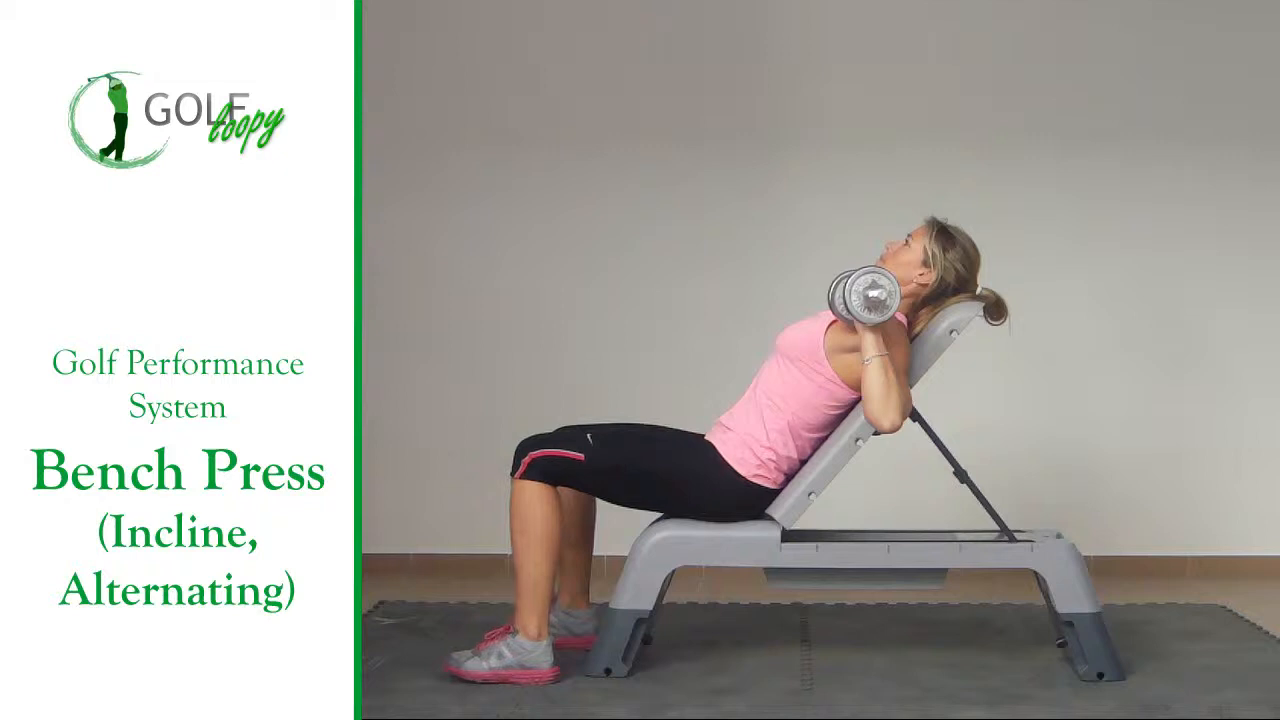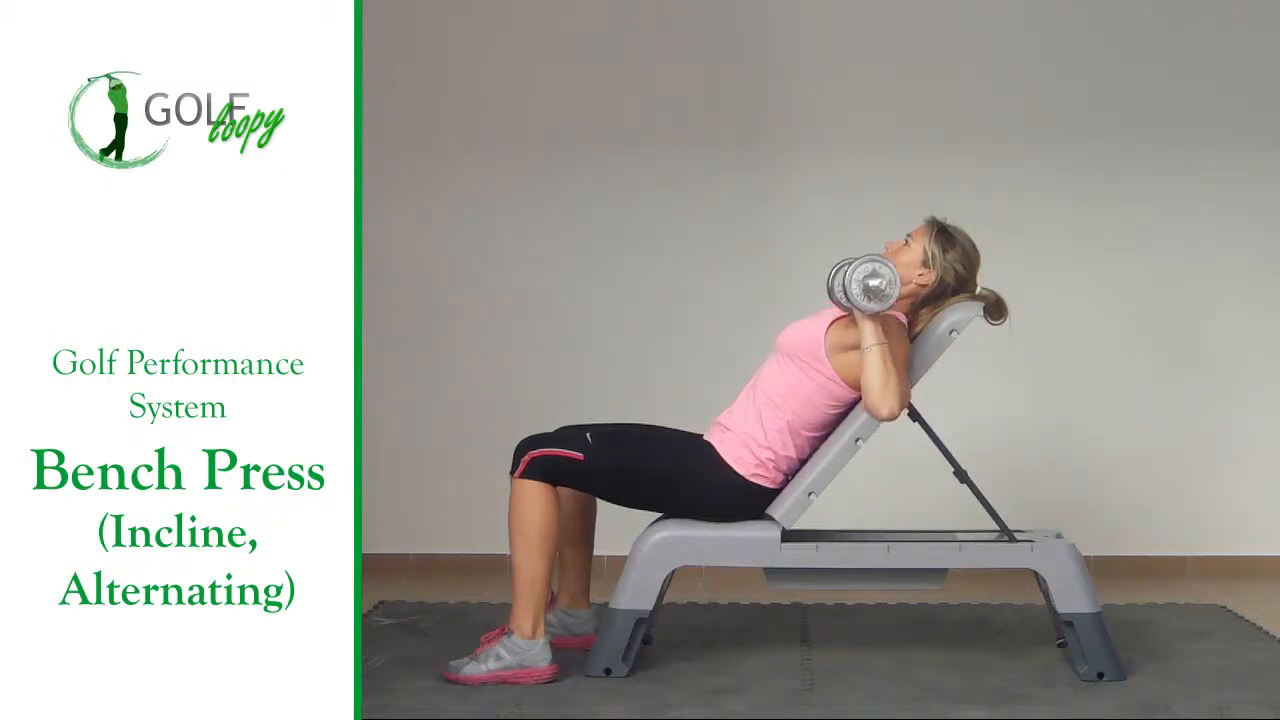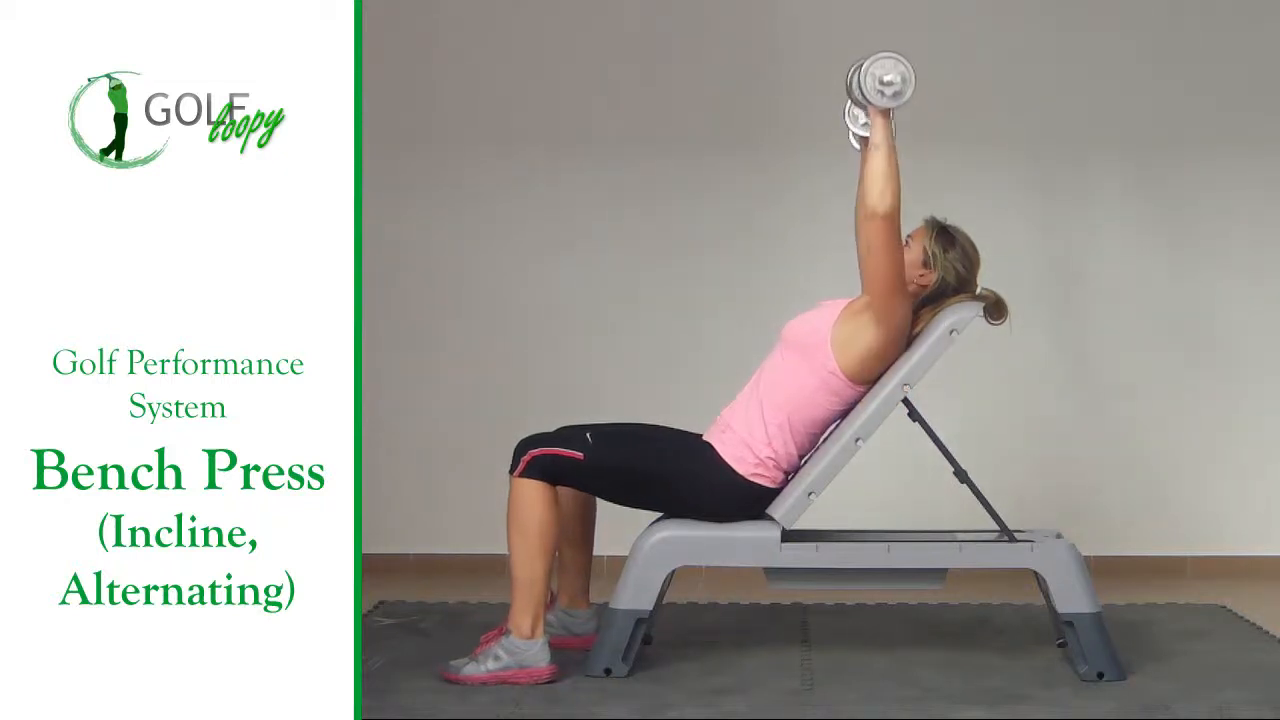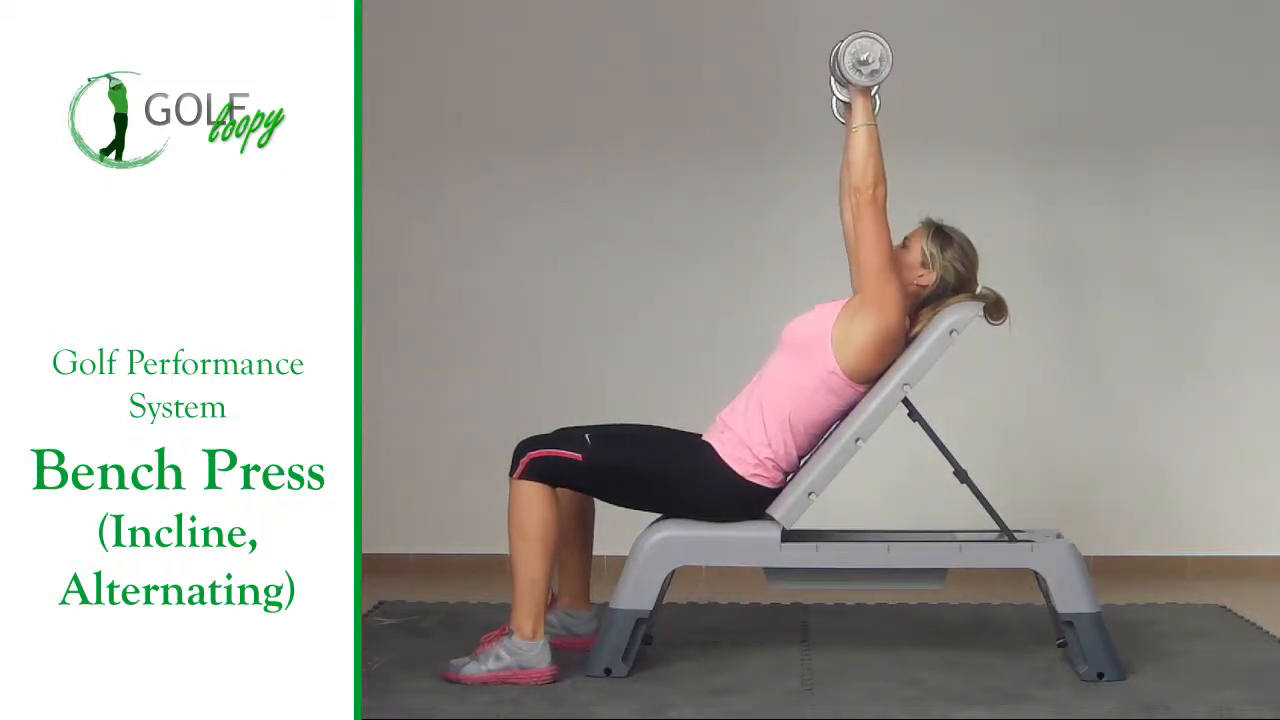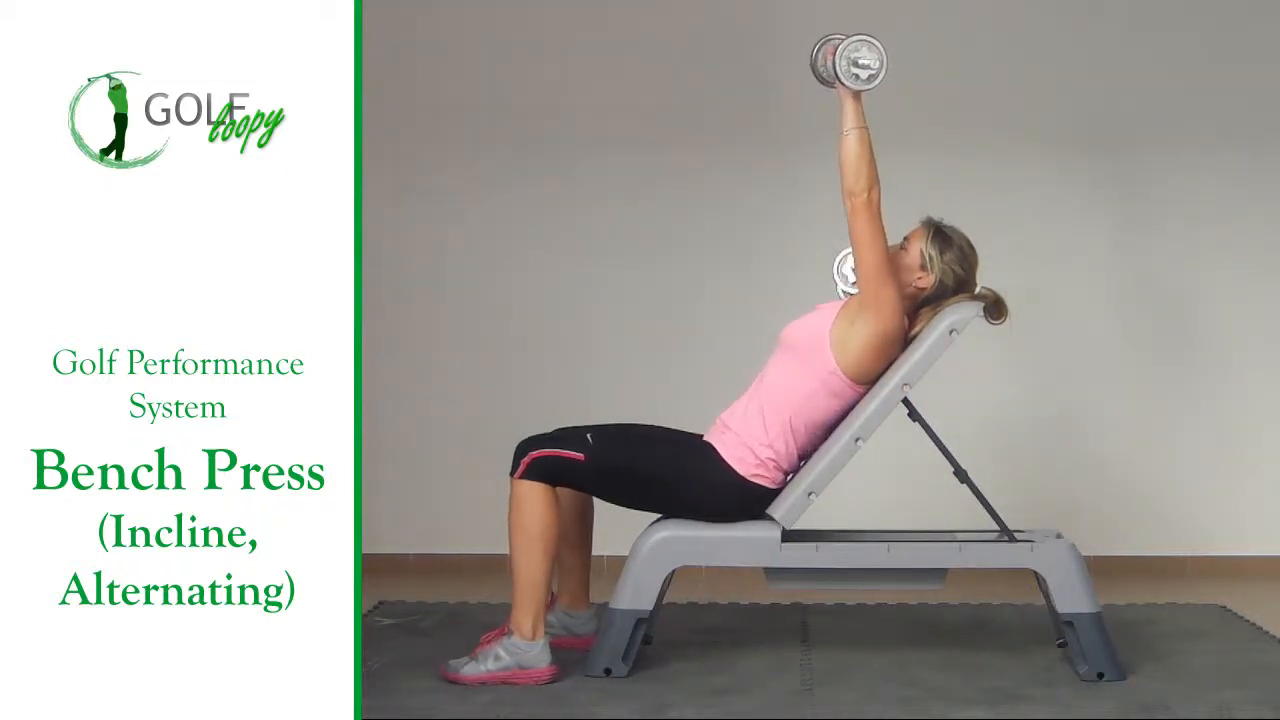
dt=0.7s
person 1, frame 1
left shoulder: (888, 336)
right shoulder: (878, 325)
left elbow: (886, 417)
left wrist: (869, 333)
right wrist: (868, 321)
left hip: (730, 475)
right hip: (730, 460)
left knee: (537, 458)
right knee: (565, 454)
left ankle: (528, 643)
right ankle: (571, 612)
person 1, frame 2
left shoulder: (890, 333)
right shoulder: (876, 324)
left elbow: (886, 404)
left wrist: (869, 316)
right wrist: (861, 307)
left hip: (729, 476)
right hip: (729, 461)
left knee: (536, 457)
right knee: (564, 448)
left ankle: (525, 643)
right ankle: (572, 612)
person 1, frame 3
left shoulder: (888, 322)
right shoulder: (876, 316)
left elbow: (878, 211)
right elbow: (877, 216)
left wrist: (881, 122)
right wrist: (870, 147)
left hip: (728, 475)
right hip: (729, 464)
left knee: (536, 458)
right knee: (561, 452)
left ankle: (524, 644)
right ankle: (572, 612)
person 1, frame 4
left shoulder: (884, 316)
right shoulder: (871, 315)
left elbow: (867, 196)
right elbow: (852, 208)
left wrist: (863, 100)
right wrist: (853, 112)
left hip: (730, 477)
right hip: (729, 461)
left knee: (535, 459)
right knee: (561, 450)
left ankle: (526, 645)
right ankle: (573, 613)
person 1, frame 5
left shoulder: (882, 319)
right shoulder: (875, 322)
left elbow: (861, 197)
left wrist: (851, 100)
left hip: (730, 477)
right hip: (729, 460)
left knee: (537, 458)
right knee: (562, 452)
left ankle: (525, 644)
right ankle: (573, 613)
